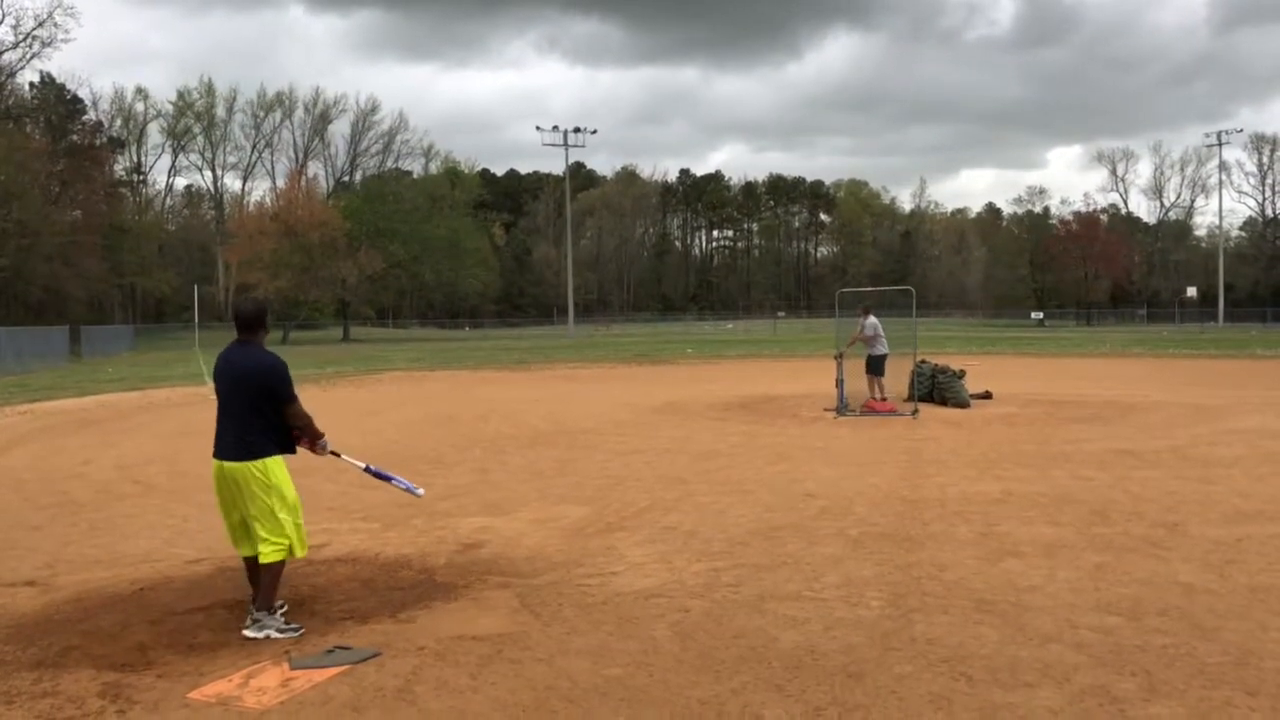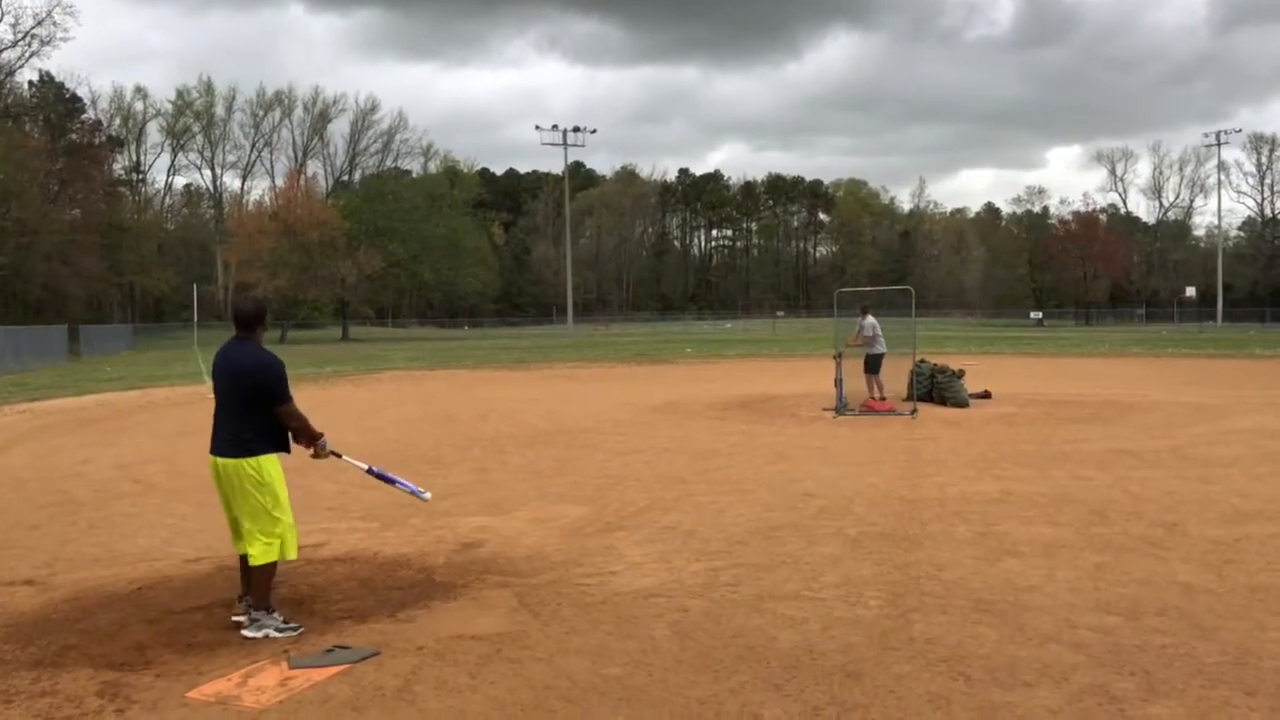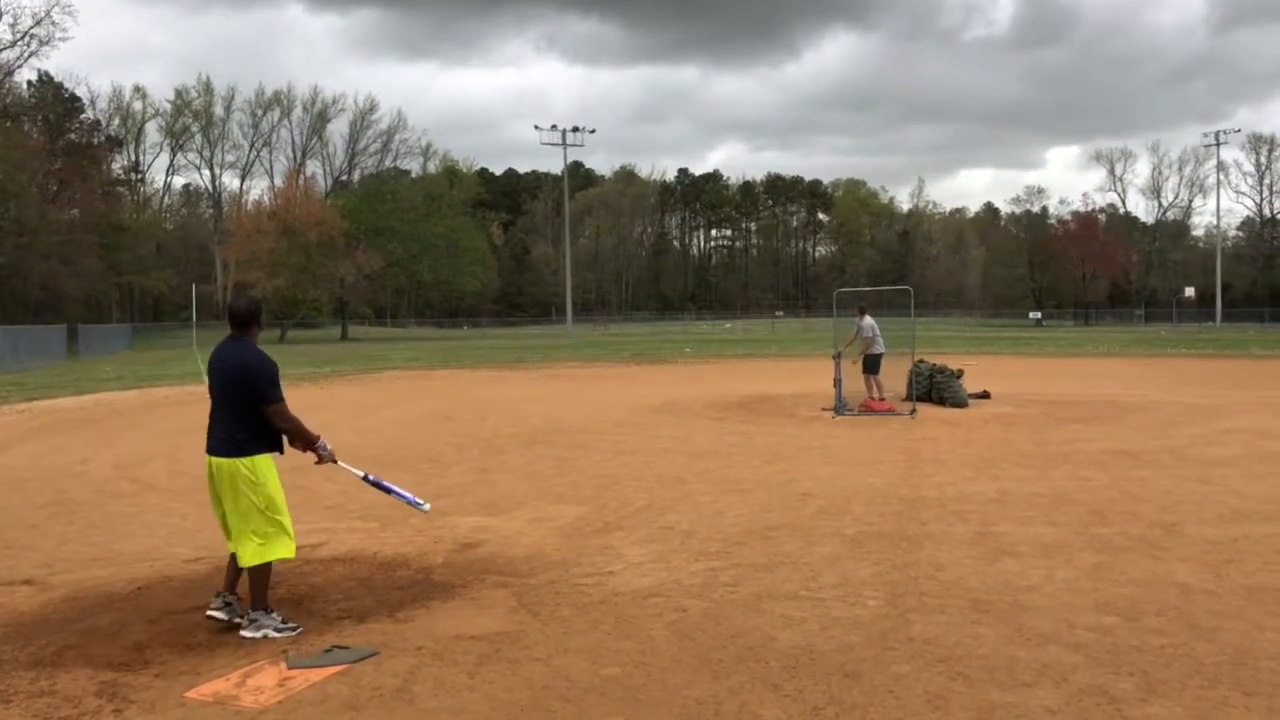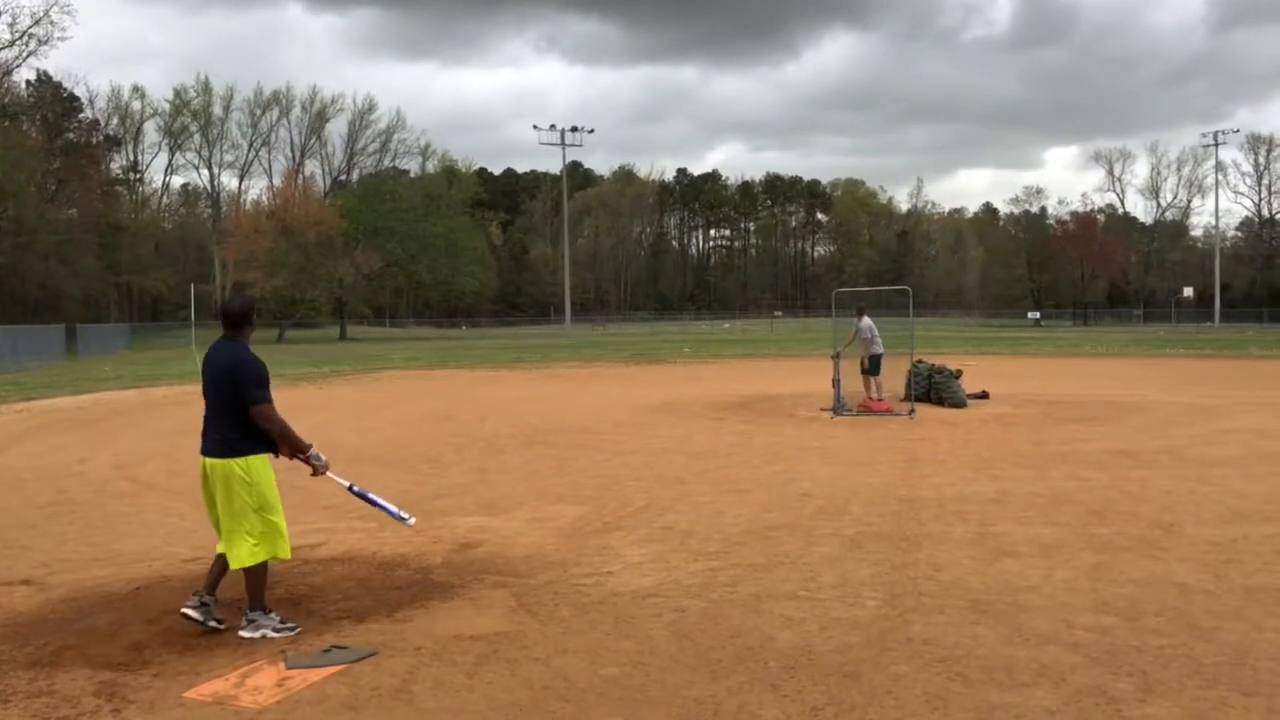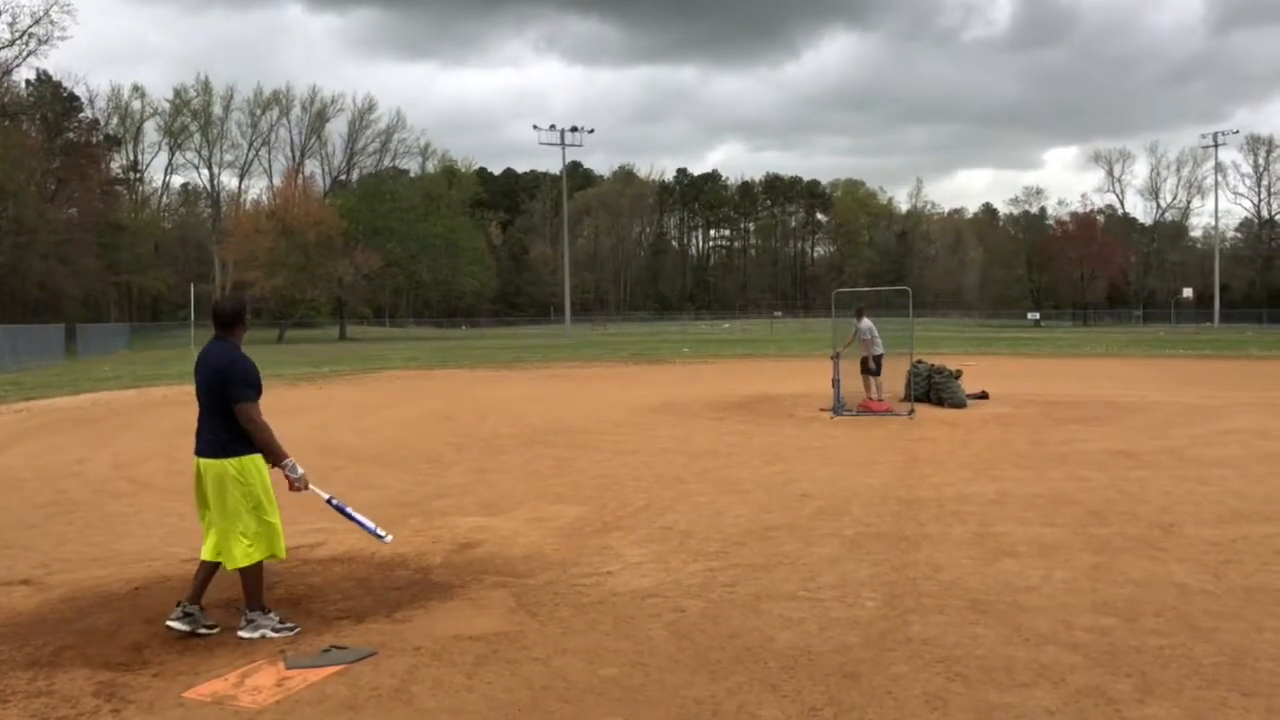
dt=0.1s
person 1, frame 1
left shoulder: (224, 360)
right shoulder: (269, 364)
right elbow: (296, 416)
left wrist: (293, 433)
right wrist: (317, 438)
left hip: (225, 459)
right hip: (259, 461)
left knee: (250, 531)
right knee: (277, 535)
left ankle: (261, 602)
right ankle: (262, 616)
person 1, frame 2
left shoulder: (224, 355)
right shoulder: (266, 363)
right elbow: (289, 415)
left wrist: (297, 434)
right wrist: (316, 439)
left hip: (223, 455)
right hip: (253, 458)
left knee: (249, 530)
right knee: (268, 533)
left ankle: (247, 601)
right ankle: (260, 616)
person 1, frame 3
left shoulder: (219, 354)
right shoulder: (258, 362)
right elbow: (279, 417)
left wrist: (295, 437)
right wrist: (316, 443)
left hip: (219, 455)
right hip: (248, 458)
left knee: (244, 531)
right knee: (263, 534)
left ankle: (225, 599)
right ankle: (258, 616)
person 1, frame 4
left shoulder: (214, 354)
right shoulder: (247, 363)
right elbow: (267, 419)
left wrist: (283, 444)
right wrist: (307, 451)
left hip: (214, 455)
right hip: (242, 459)
left knee: (236, 533)
right knee: (257, 535)
left ankle: (204, 599)
right ankle: (257, 617)
person 1, frame 5
left shoulder: (207, 355)
right shoulder: (237, 362)
right elbow: (250, 419)
left wrist: (270, 454)
right wrist: (286, 462)
left hip: (208, 456)
right hip: (234, 459)
left knee: (223, 534)
right knee: (251, 534)
left ankle: (188, 609)
right ankle: (255, 616)
